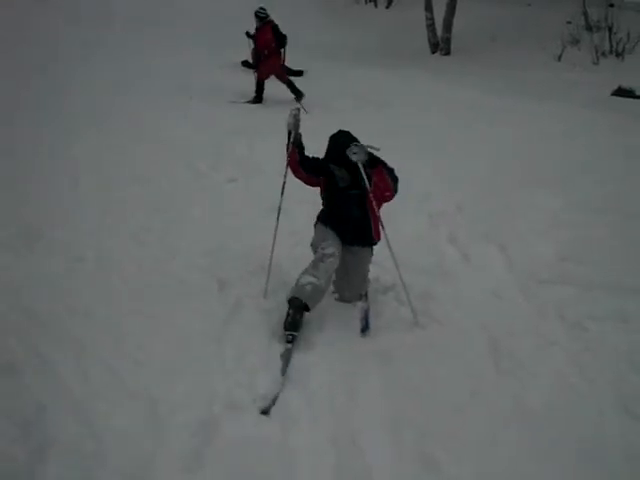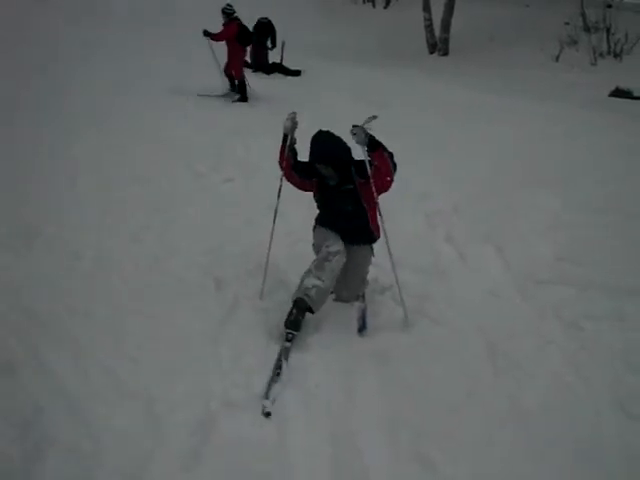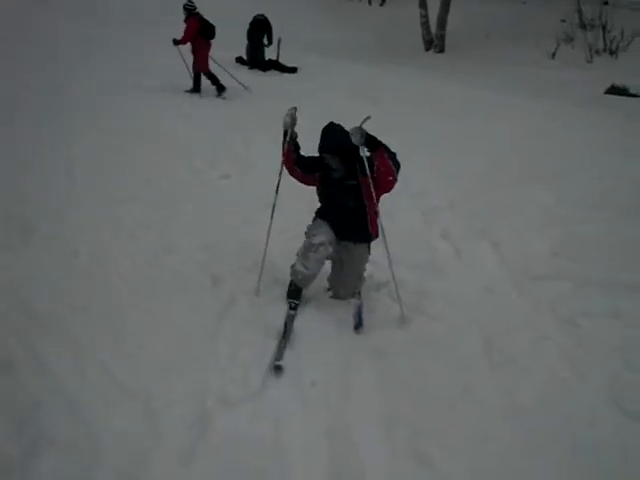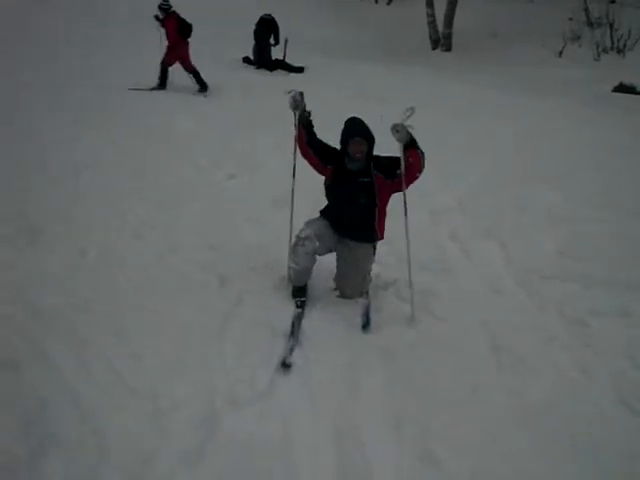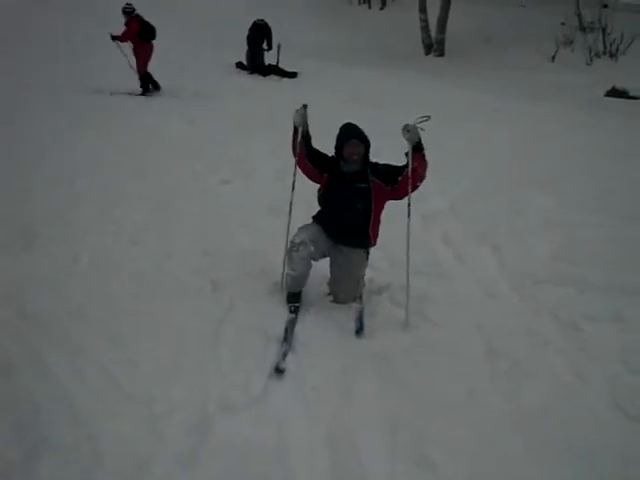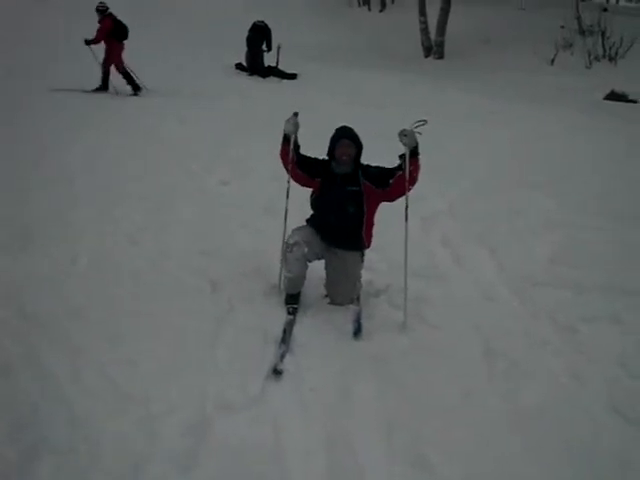
dt=0.4s
person 1, frame 1
left shoulder: (370, 177)
right shoulder: (326, 171)
left elbow: (389, 188)
right elbow: (301, 167)
left wrist: (369, 162)
right wrist: (295, 138)
left hip: (358, 242)
right hip: (329, 230)
left knee: (349, 296)
right knee: (329, 257)
left ankle: (353, 287)
right ankle: (298, 305)
person 1, frame 2
left shoulder: (361, 173)
right shoulder: (317, 176)
left elbow: (386, 174)
right elbow: (291, 170)
left wrist: (370, 144)
right wrist: (288, 139)
left hip: (359, 241)
right hip: (328, 231)
left knee: (347, 296)
right knee: (333, 254)
left ankle: (354, 288)
right ankle: (302, 304)
person 1, frame 3
left shoulder: (366, 170)
right shoulder: (322, 169)
left elbow: (390, 174)
right elbow: (295, 165)
left wrist: (370, 143)
right wrist: (290, 134)
left hip: (356, 240)
right hip: (327, 225)
left knee: (343, 293)
right knee: (319, 243)
left ankle: (349, 286)
right ankle: (297, 282)
person 1, frame 4
left shoulder: (382, 169)
right shoulder: (335, 162)
left elbow: (413, 168)
right elbow: (310, 146)
left wrist: (407, 143)
right wrist: (302, 117)
left hip: (361, 239)
right hip: (331, 226)
left knee: (350, 292)
right knee: (305, 240)
left ankle: (358, 276)
right ankle: (298, 283)
person 1, frame 5
left shoulder: (378, 176)
right shoulder: (329, 168)
left elbow: (412, 178)
right elbow: (304, 156)
left wrist: (415, 147)
right wrist: (301, 131)
left hip: (354, 245)
right hip: (324, 231)
left knee: (344, 297)
right knee: (301, 244)
left ankle: (353, 278)
right ankle: (294, 290)
person 1, frame 6
left shoulder: (370, 178)
right shoulder: (320, 171)
left elbow: (403, 180)
right elbow: (293, 164)
left wrist: (411, 152)
right wrist: (290, 138)
left hip: (348, 247)
right hip: (318, 234)
left knee: (341, 299)
right knee: (295, 246)
left ankle: (351, 280)
right ankle: (292, 292)
